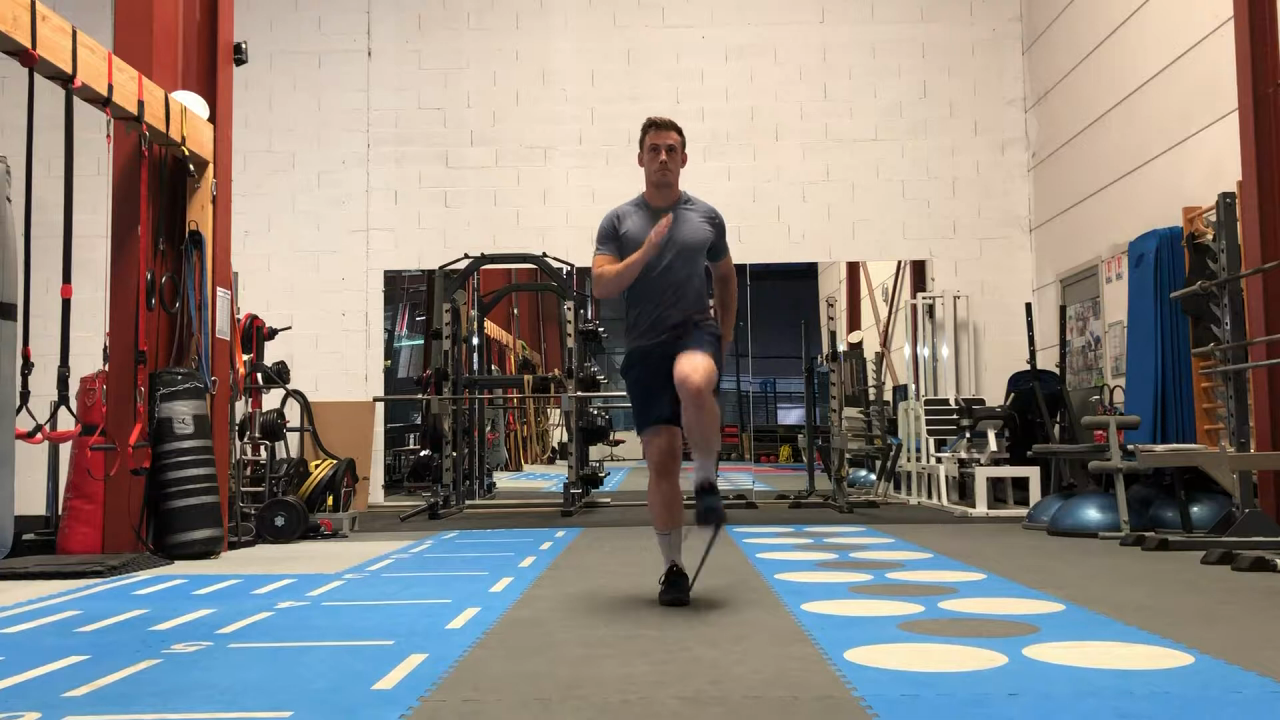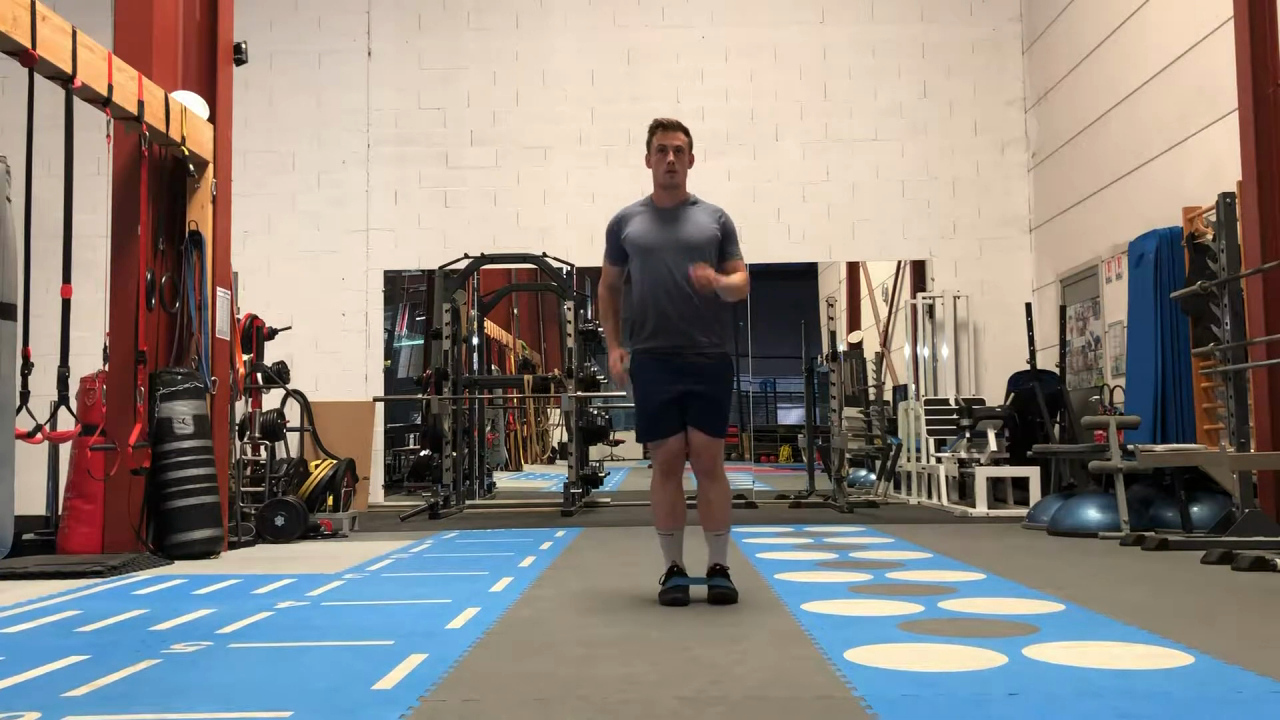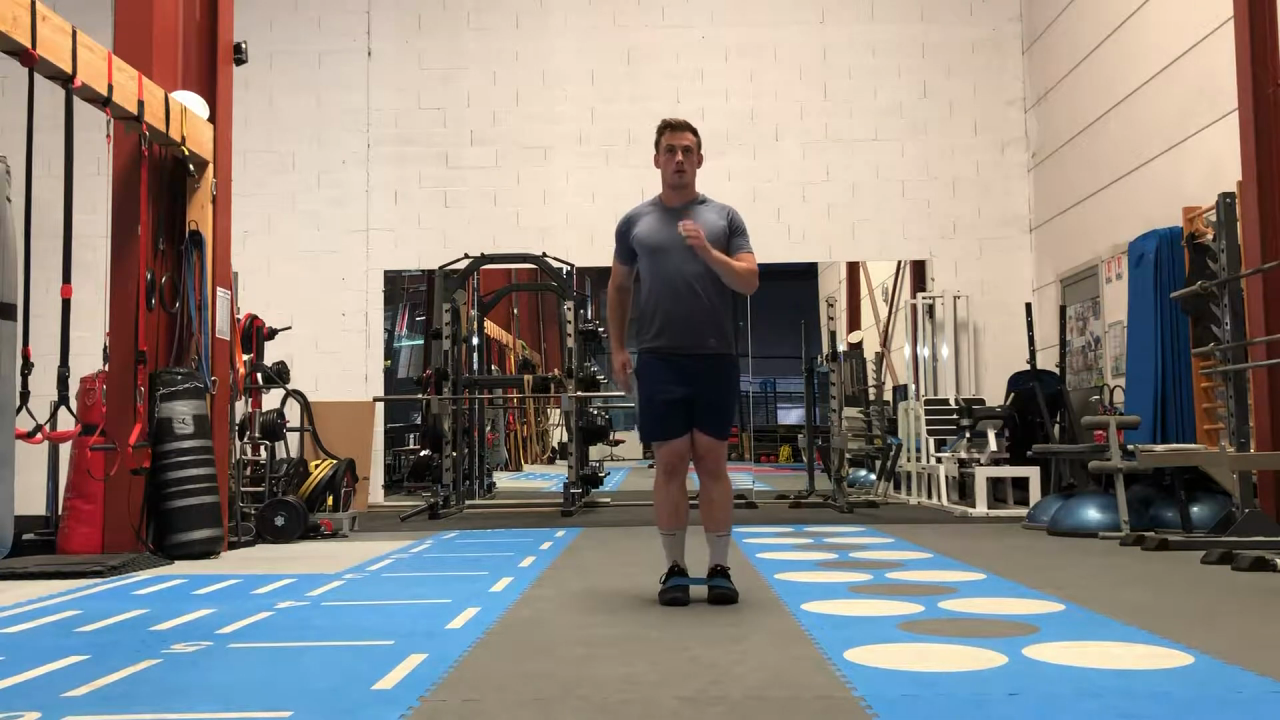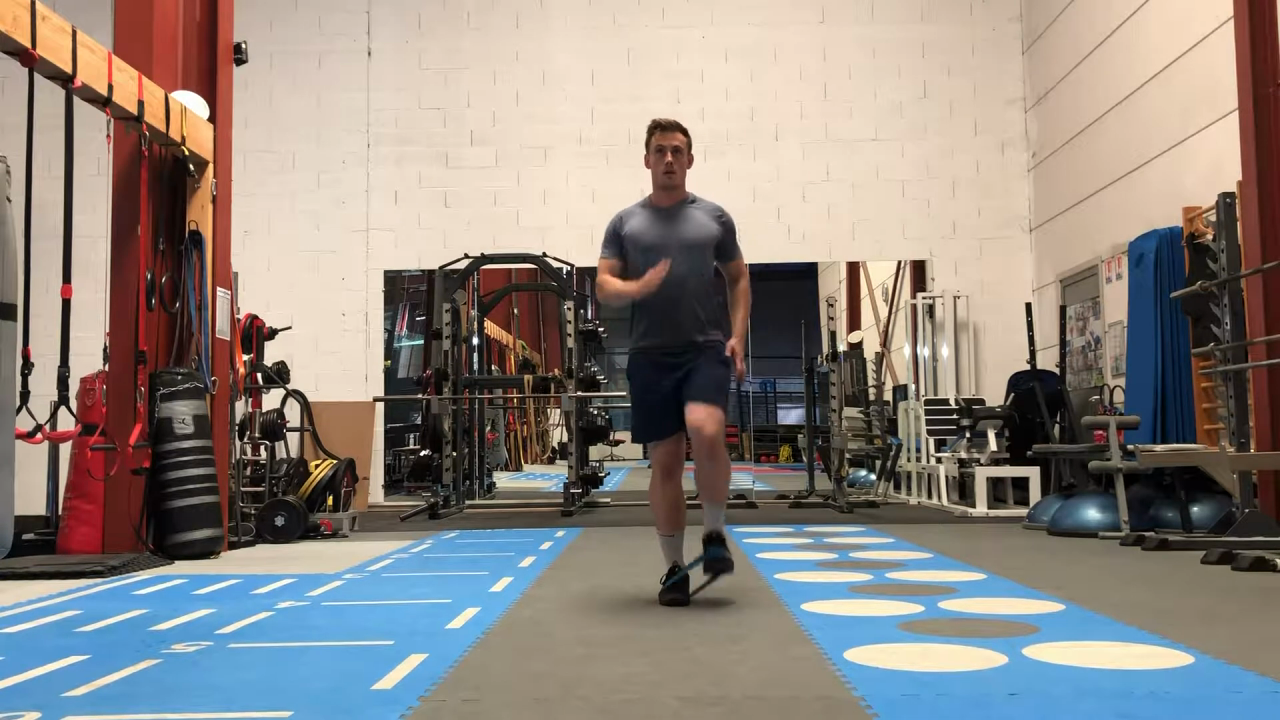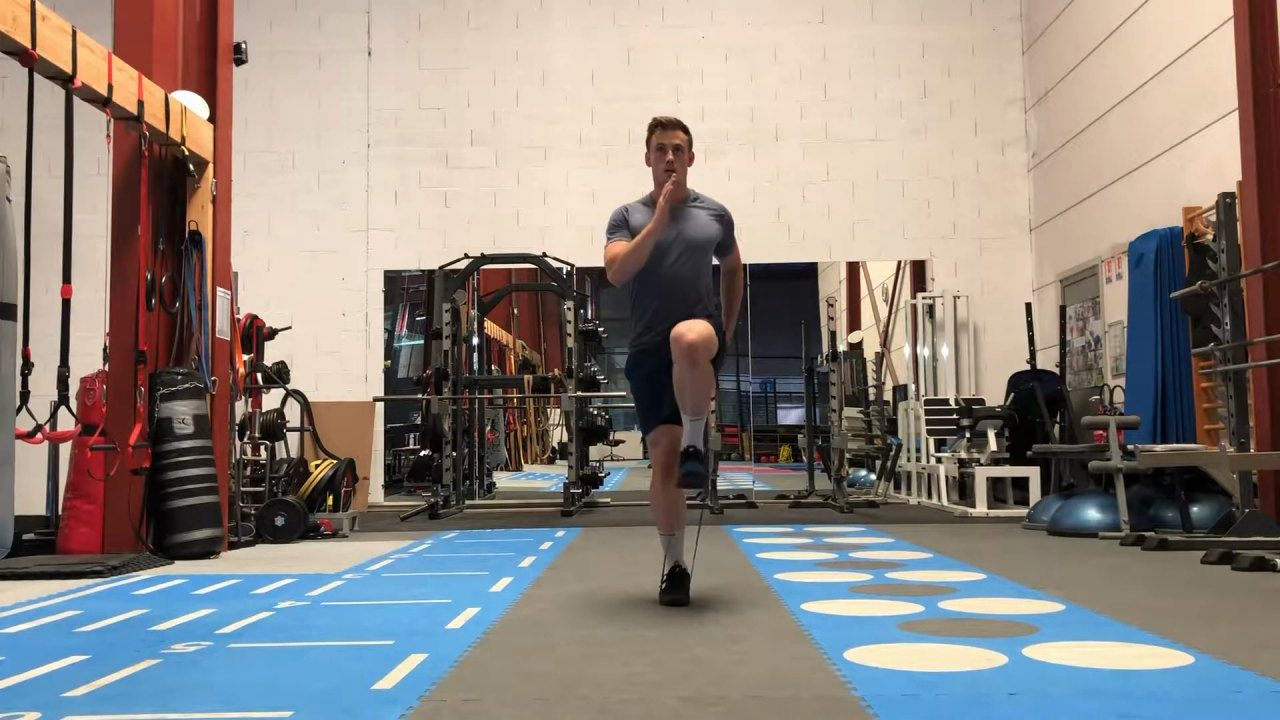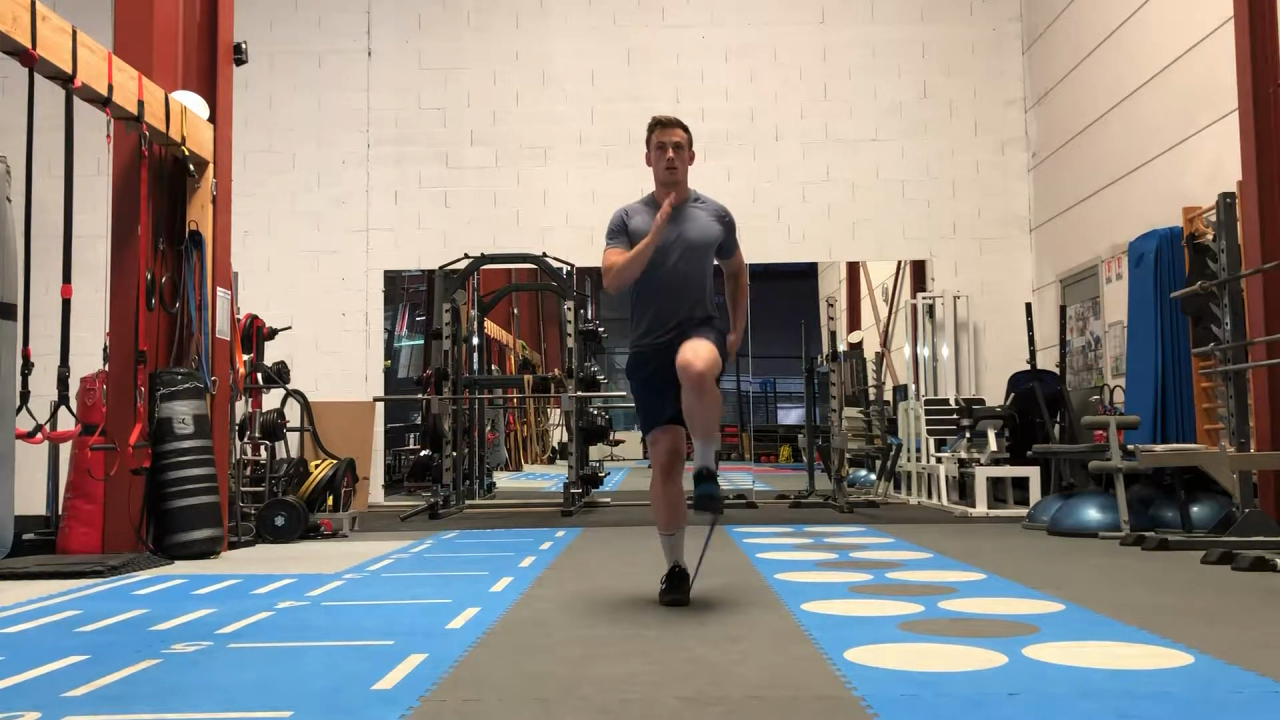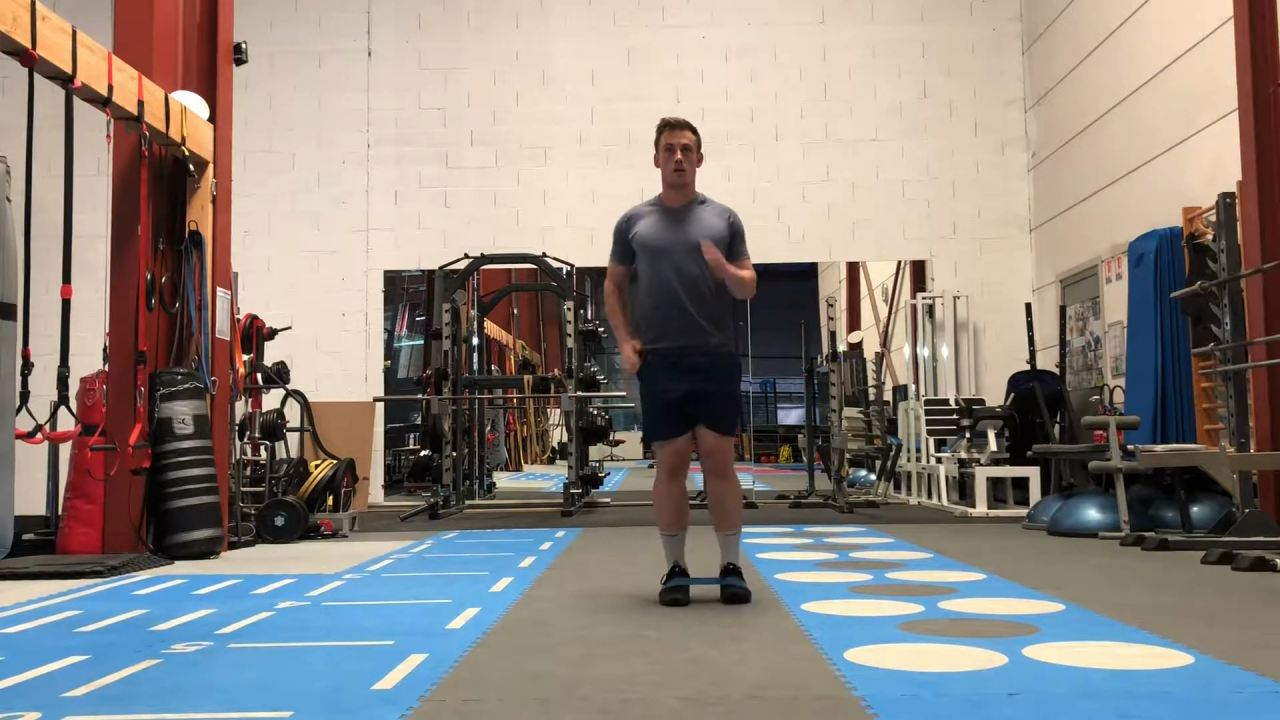
dt=0.4s
person 1, frame 1
left shoulder: (707, 216)
right shoulder: (619, 220)
left elbow: (726, 278)
right elbow: (602, 284)
left wrist: (723, 330)
right wrist: (648, 250)
left hip: (695, 334)
right hip: (645, 351)
left knee: (694, 379)
right knee: (662, 458)
left ankle: (706, 481)
right ankle: (673, 567)
person 1, frame 2
left shoulder: (715, 218)
right shoulder: (625, 222)
left elbow: (742, 283)
right elbow: (609, 287)
left wrist: (718, 282)
right wrist: (614, 347)
left hip: (709, 358)
right hip: (652, 361)
left knee: (708, 462)
right knee: (666, 463)
left ankle: (718, 567)
right ankle: (673, 569)
person 1, frame 3
left shoulder: (724, 216)
right shoulder: (634, 222)
left elbow: (749, 279)
right elbow: (618, 287)
left wrist: (709, 251)
right wrist: (617, 348)
left hip: (714, 357)
right hip: (658, 360)
left knee: (711, 462)
right knee: (670, 463)
left ankle: (719, 569)
right ankle: (675, 569)
person 1, frame 4
left shoulder: (715, 216)
right shoulder: (625, 222)
left elbow: (738, 278)
right elbow: (602, 286)
left wrist: (738, 335)
right wrist: (636, 288)
left hip: (704, 347)
right hip: (650, 355)
left knee: (707, 435)
right knee: (665, 461)
left ankle: (714, 534)
right ankle: (674, 567)
person 1, frame 5
left shoulder: (715, 214)
right shoulder: (628, 215)
left elbow: (733, 270)
right elbow: (615, 271)
left wrist: (726, 328)
right wrist: (657, 221)
left hip: (699, 331)
right hip: (648, 348)
left knee: (686, 340)
right knee: (662, 458)
left ankle: (694, 445)
right ankle: (674, 568)
person 1, frame 6
left shoulder: (716, 215)
right shoulder: (628, 218)
left elbow: (737, 273)
right elbow: (612, 277)
left wrist: (737, 325)
right wrist: (655, 234)
left hip: (701, 333)
right hip: (649, 350)
left knee: (694, 364)
right knee: (665, 460)
left ankle: (706, 466)
right ankle: (675, 568)
person 1, frame 7
left shoulder: (723, 217)
right shoulder: (633, 221)
left elbow: (748, 286)
right elbow: (614, 286)
left wrist: (722, 267)
right wrist: (625, 340)
left hip: (716, 356)
right hip: (659, 360)
left knee: (719, 460)
right knee: (670, 463)
left ankle: (731, 566)
right ankle: (675, 568)
